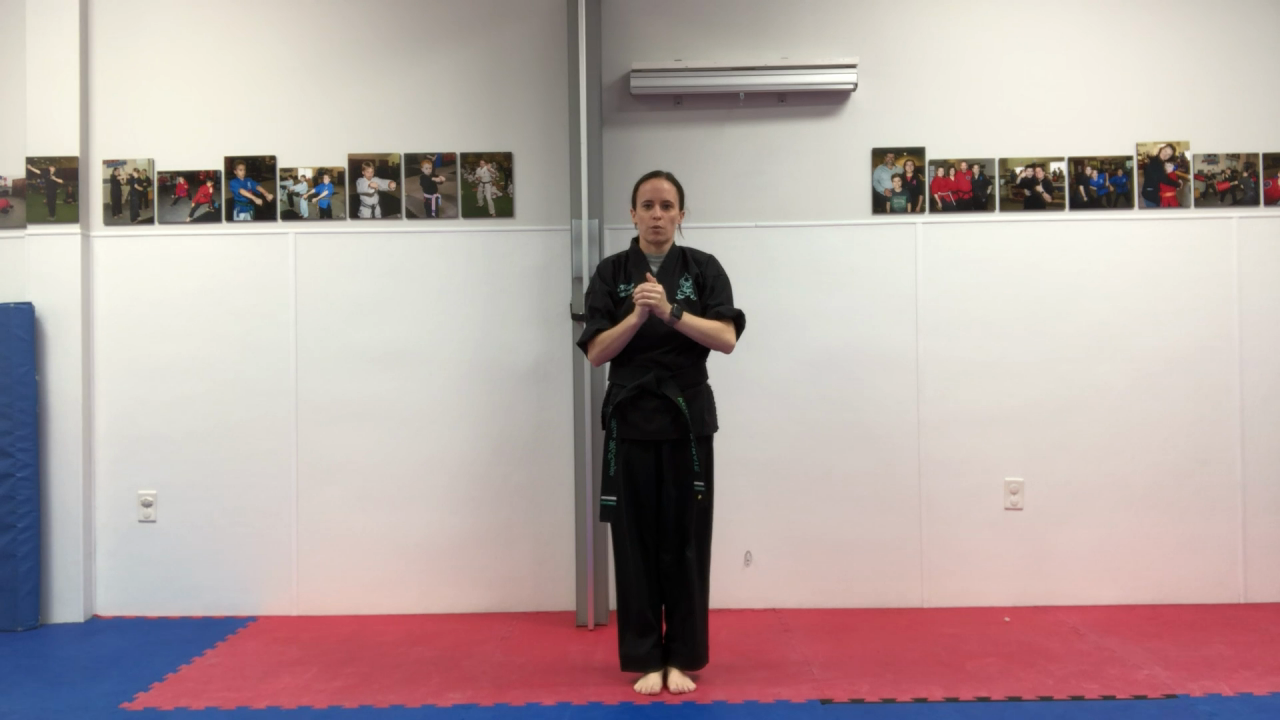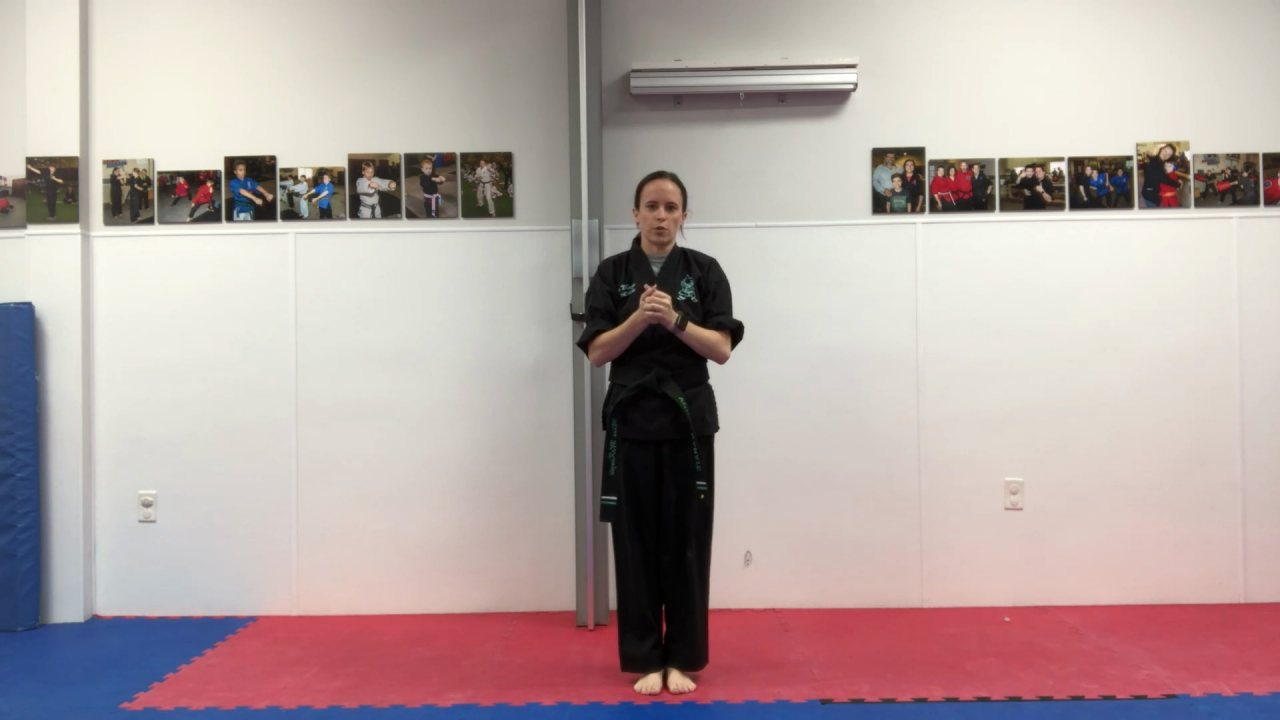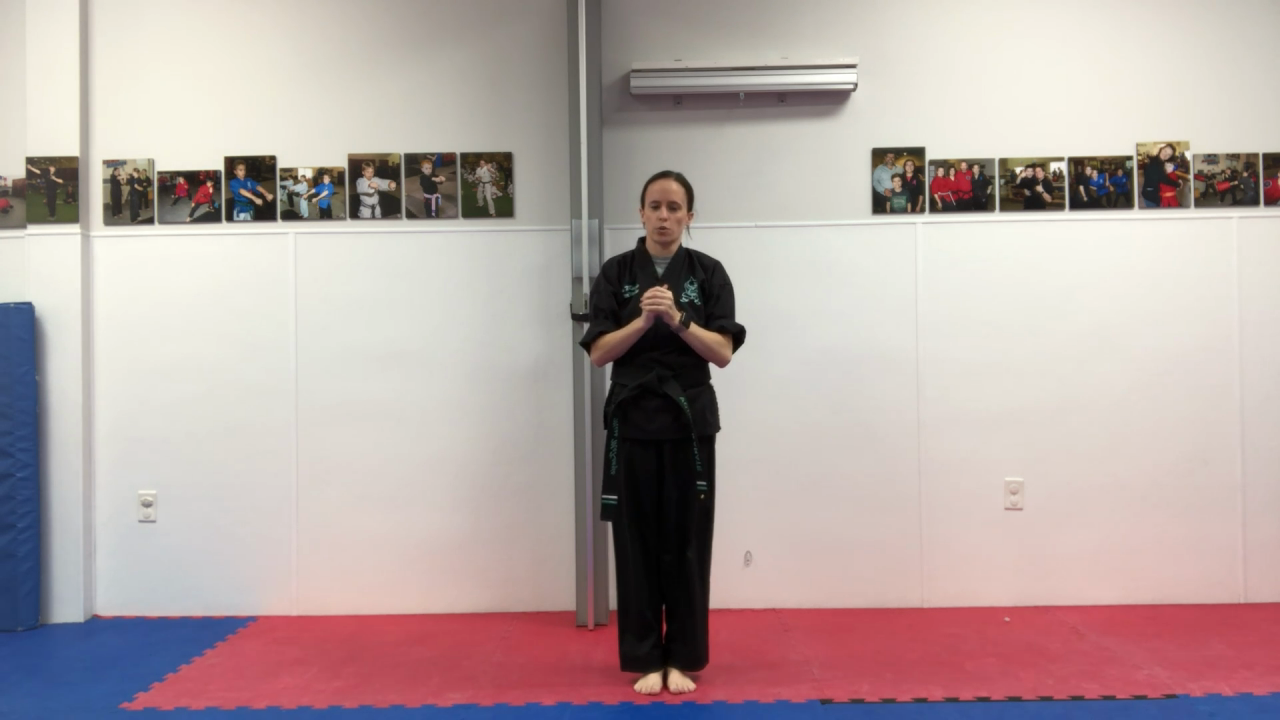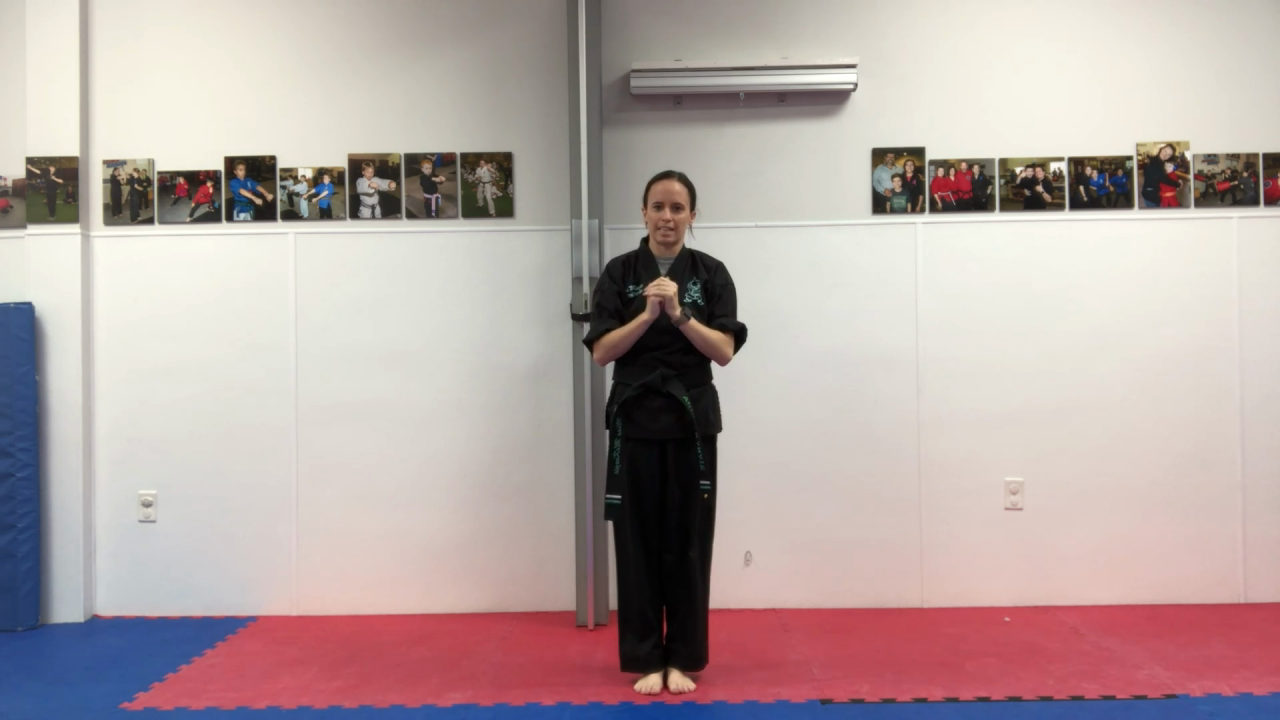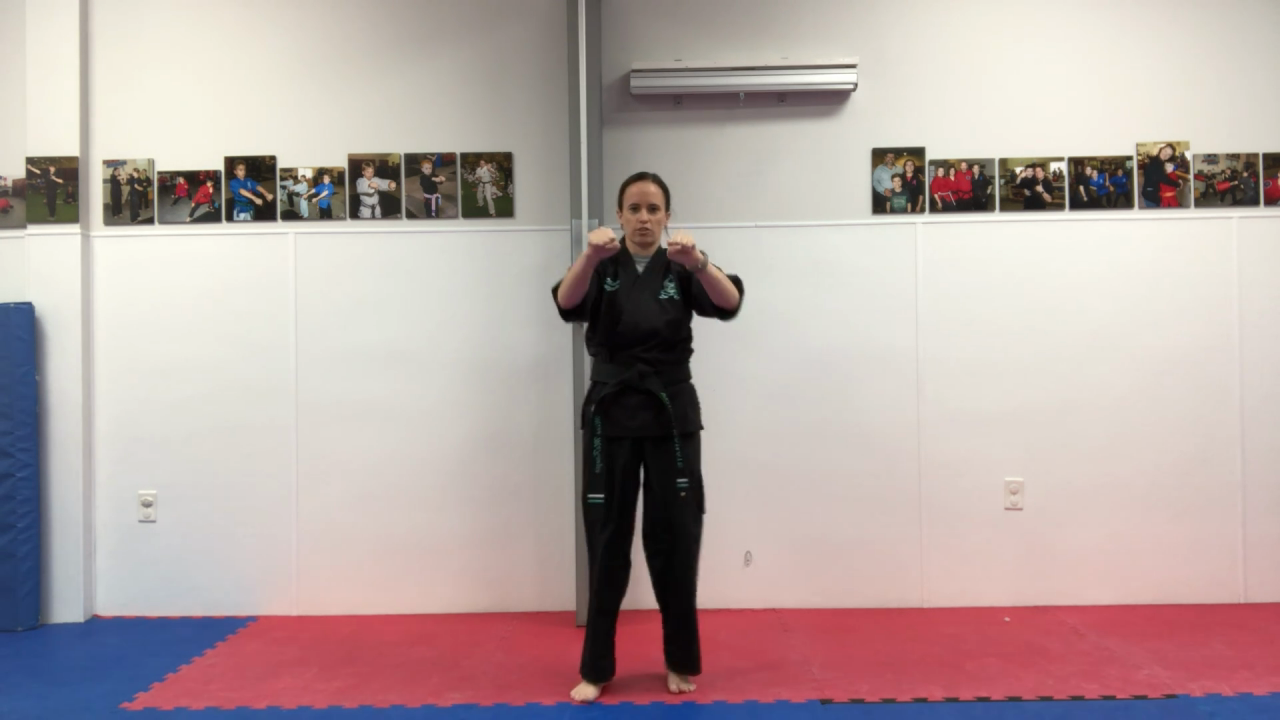
dt=1s
person 1, frame 1
left shoulder: (703, 268)
right shoulder: (611, 272)
left elbow: (726, 338)
right elbow: (596, 353)
left wrist: (669, 311)
right wrist: (636, 316)
left hip: (687, 417)
right hip: (630, 418)
left knee: (686, 539)
right knee: (636, 539)
left ankle: (682, 656)
right ankle: (645, 657)
person 1, frame 2
left shoulder: (705, 271)
right shoulder: (612, 273)
left elbow: (722, 348)
right elbow: (597, 352)
left wrist: (673, 320)
right wrist: (640, 317)
left hip: (688, 418)
right hip: (631, 418)
left knee: (686, 539)
right knee: (636, 539)
left ankle: (683, 657)
right ankle: (646, 658)
person 1, frame 3
left shoulder: (708, 272)
right shoulder: (616, 272)
left elbow: (723, 352)
right elbow: (598, 353)
left wrist: (676, 319)
right wrist: (643, 320)
left hip: (689, 419)
right hip: (632, 418)
left knee: (687, 539)
right knee: (637, 539)
left ankle: (683, 658)
right ankle: (646, 658)
person 1, frame 4
left shoulder: (710, 273)
right shoulder: (620, 272)
left elbow: (724, 350)
right elbow: (601, 352)
left wrist: (679, 314)
right wrist: (648, 314)
left hip: (691, 417)
right hip: (634, 417)
left knee: (688, 539)
right knee: (638, 539)
left ankle: (683, 658)
right ankle: (646, 658)
person 1, frame 5
left shoulder: (682, 269)
right shoulder: (601, 267)
left elbow: (730, 301)
right elbow: (566, 301)
left wrist: (697, 261)
right wrist: (589, 255)
left hip: (671, 414)
right hip: (611, 415)
left knee: (674, 538)
right knee: (607, 542)
left ankle: (681, 661)
right ankle: (595, 668)
